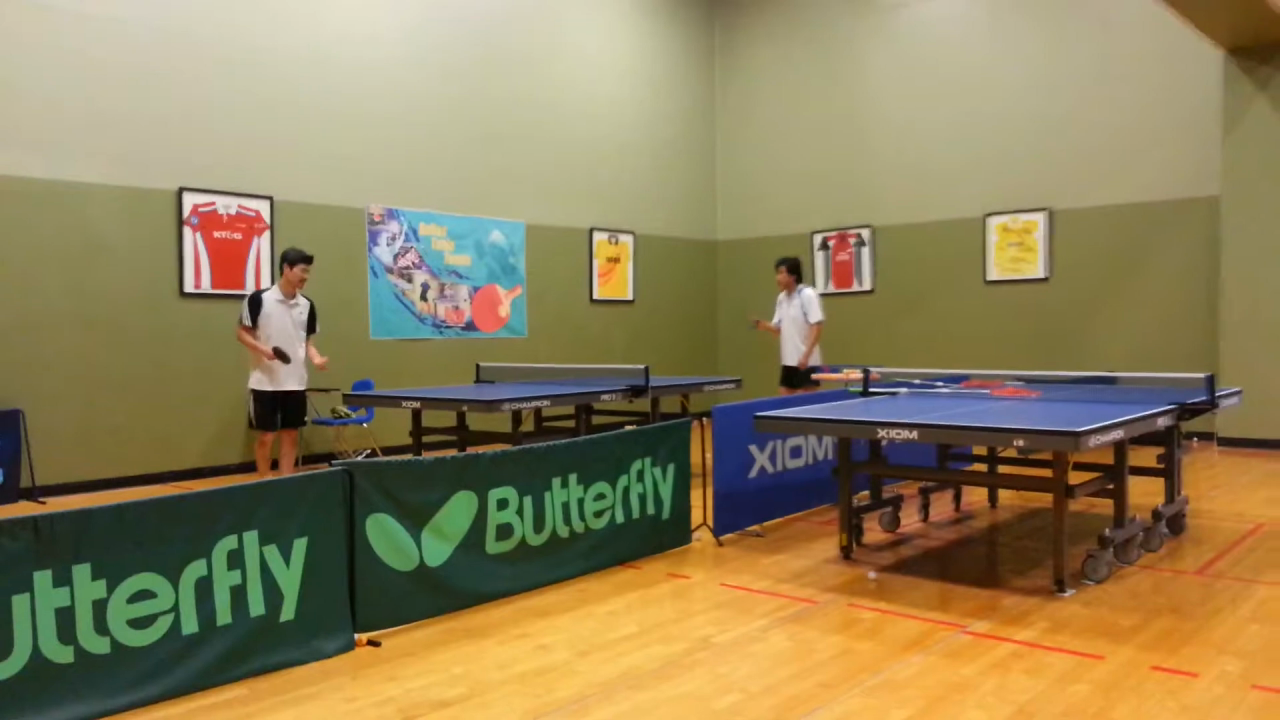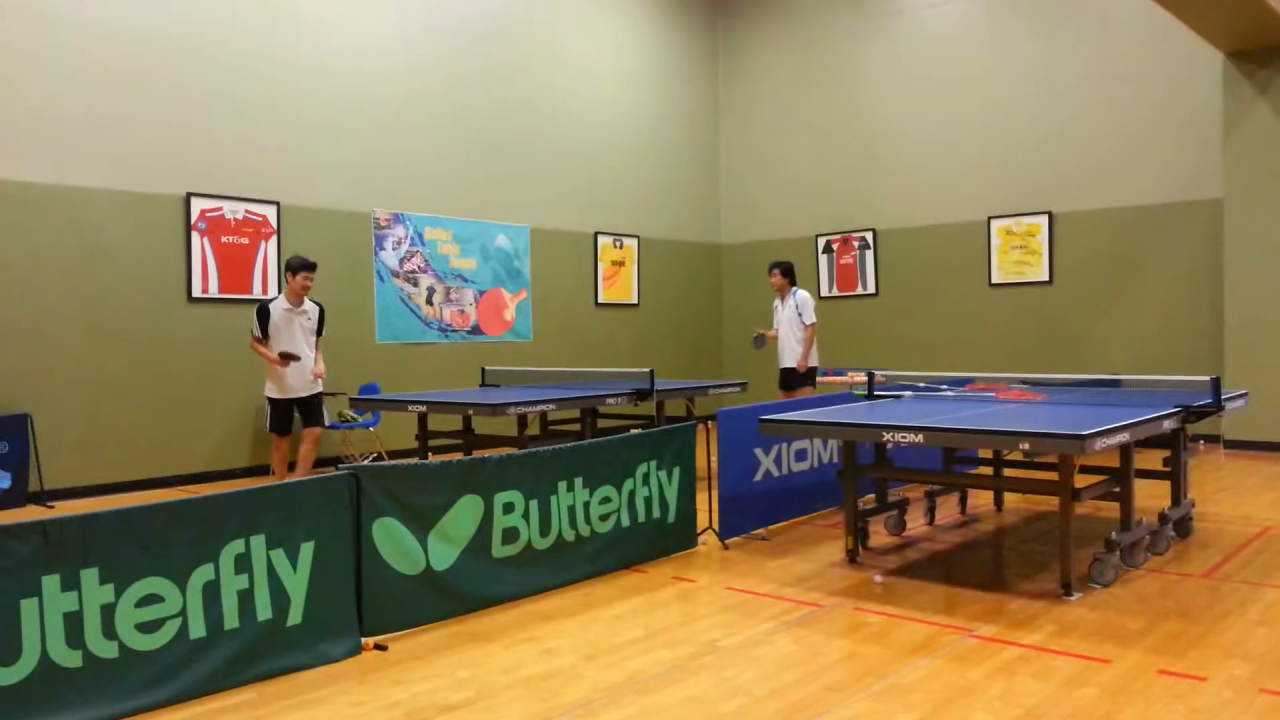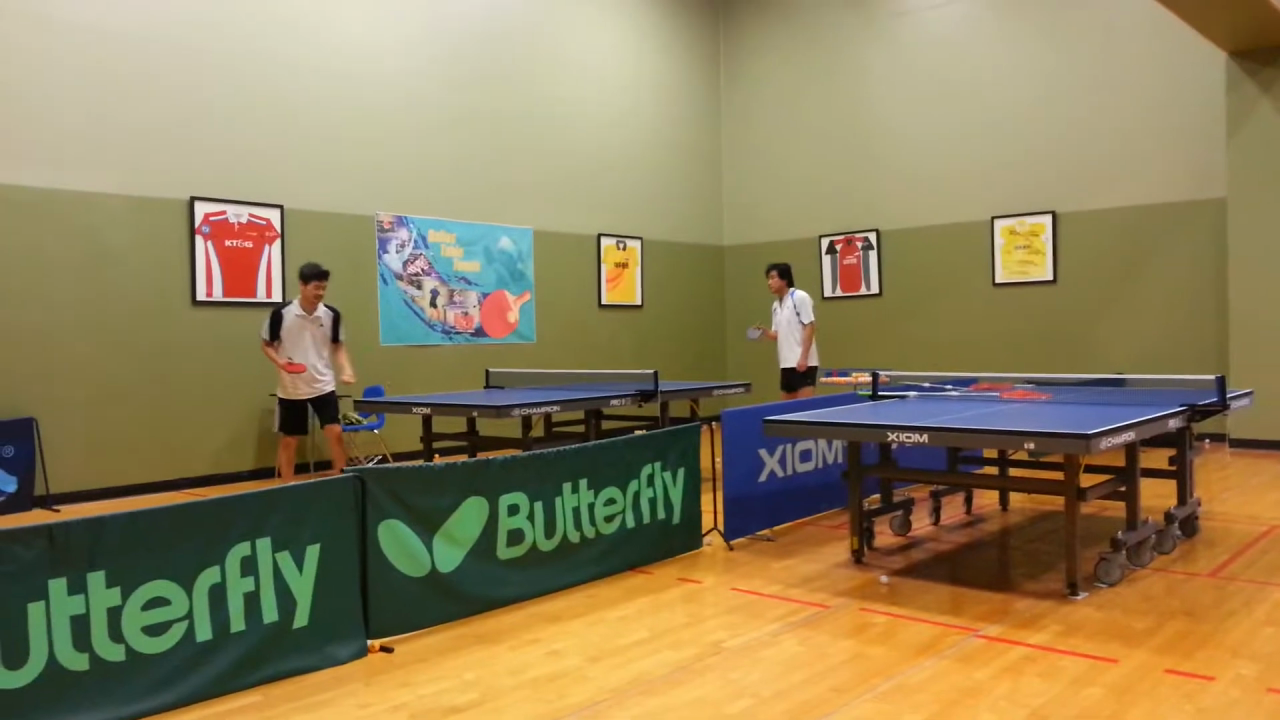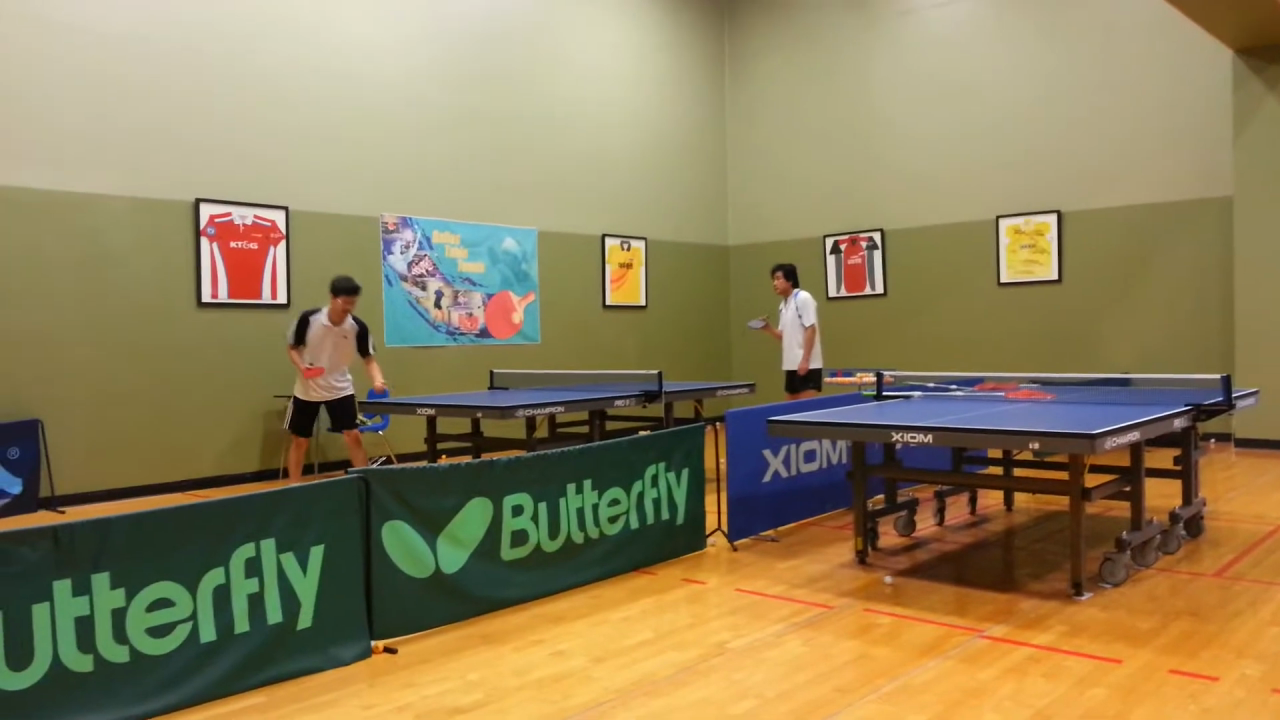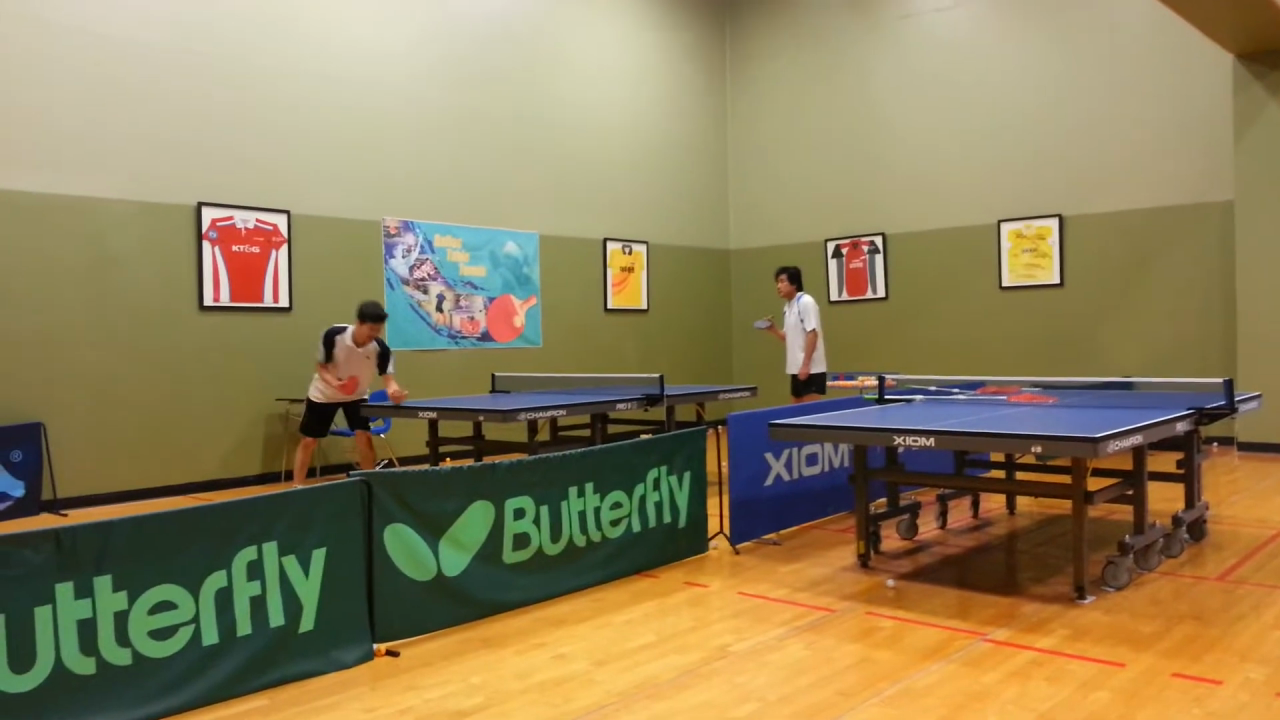
dt=0.2s
person 1, frame 1
left shoulder: (307, 305)
right shoulder: (258, 299)
right elbow: (242, 334)
left wrist: (316, 358)
right wrist: (261, 349)
left hip: (296, 382)
right hip: (265, 382)
left knee: (290, 435)
right knee: (266, 437)
person 1, frame 2
left shoulder: (317, 309)
right shoulder: (267, 309)
right elbow: (256, 343)
left wrist: (320, 365)
right wrist: (273, 358)
left hip: (310, 386)
right hip: (280, 388)
left knee: (314, 435)
right knee: (281, 439)
person 1, frame 3
left shoulder: (332, 315)
right shoulder: (281, 313)
left elbow: (338, 347)
right elbow: (266, 345)
left wrist: (347, 370)
right wrist: (279, 362)
left hip: (323, 386)
right hip: (290, 388)
left knee: (335, 432)
right knee: (288, 441)
person 1, frame 4
left shoulder: (358, 327)
right shoulder: (308, 319)
left elbow: (369, 359)
right elbow: (292, 348)
left wrist: (378, 381)
right wrist: (300, 366)
left hip: (341, 389)
right hip: (308, 390)
left knee: (353, 436)
right knee: (299, 440)
person 1, frame 5
left shoulder: (380, 349)
right shoulder: (333, 335)
left elbow: (388, 379)
right elbow: (322, 368)
left wrist: (394, 393)
right wrist: (335, 384)
left hip: (356, 396)
right hip: (324, 393)
left knee: (365, 438)
right knee: (308, 441)
right ankle: (297, 487)
